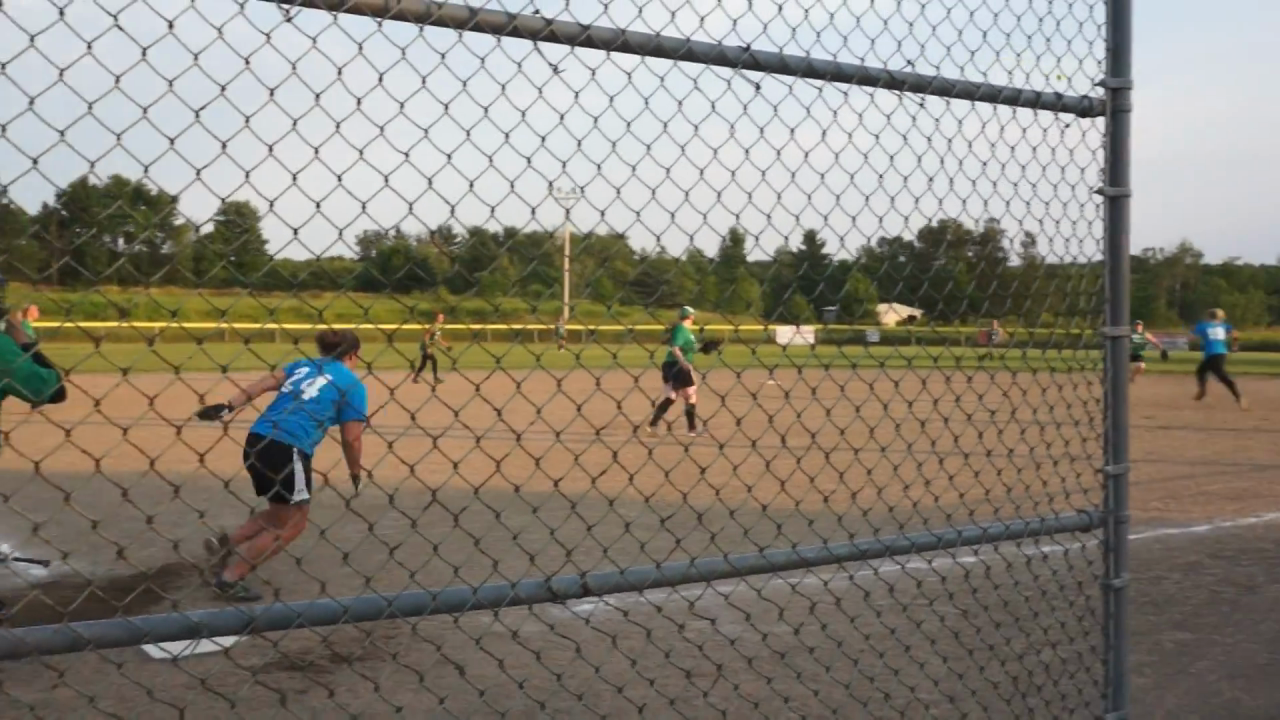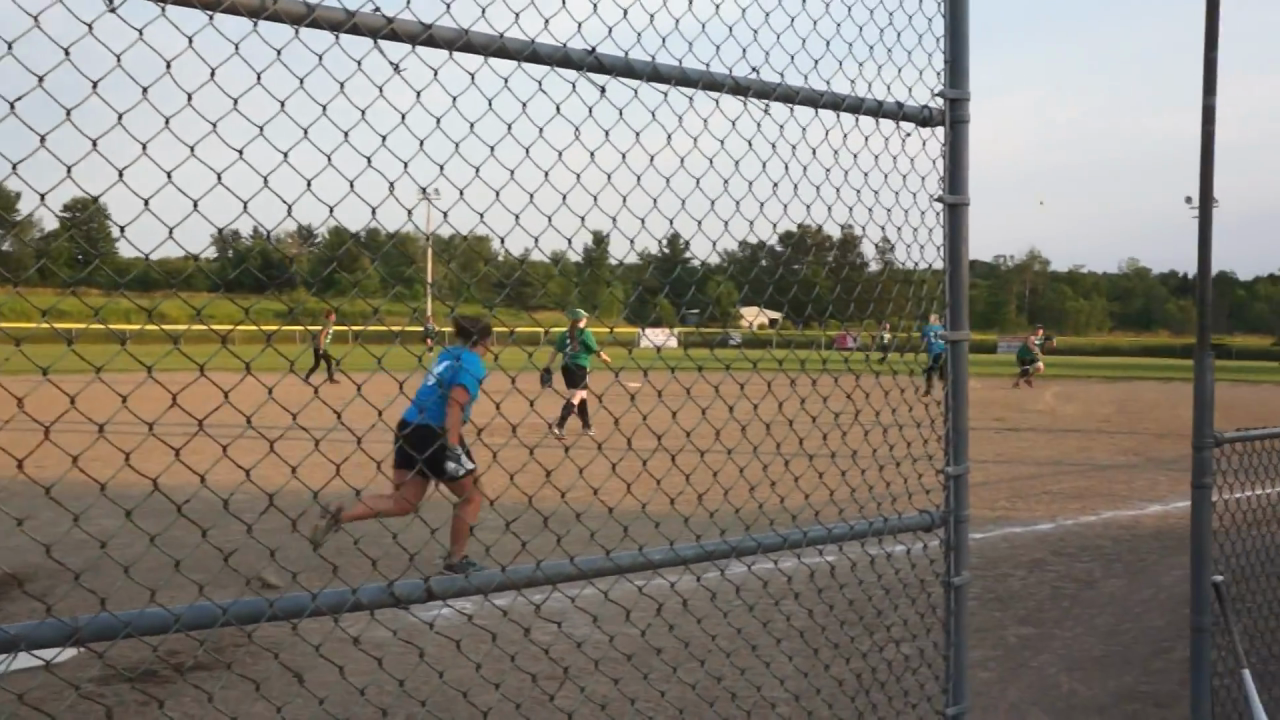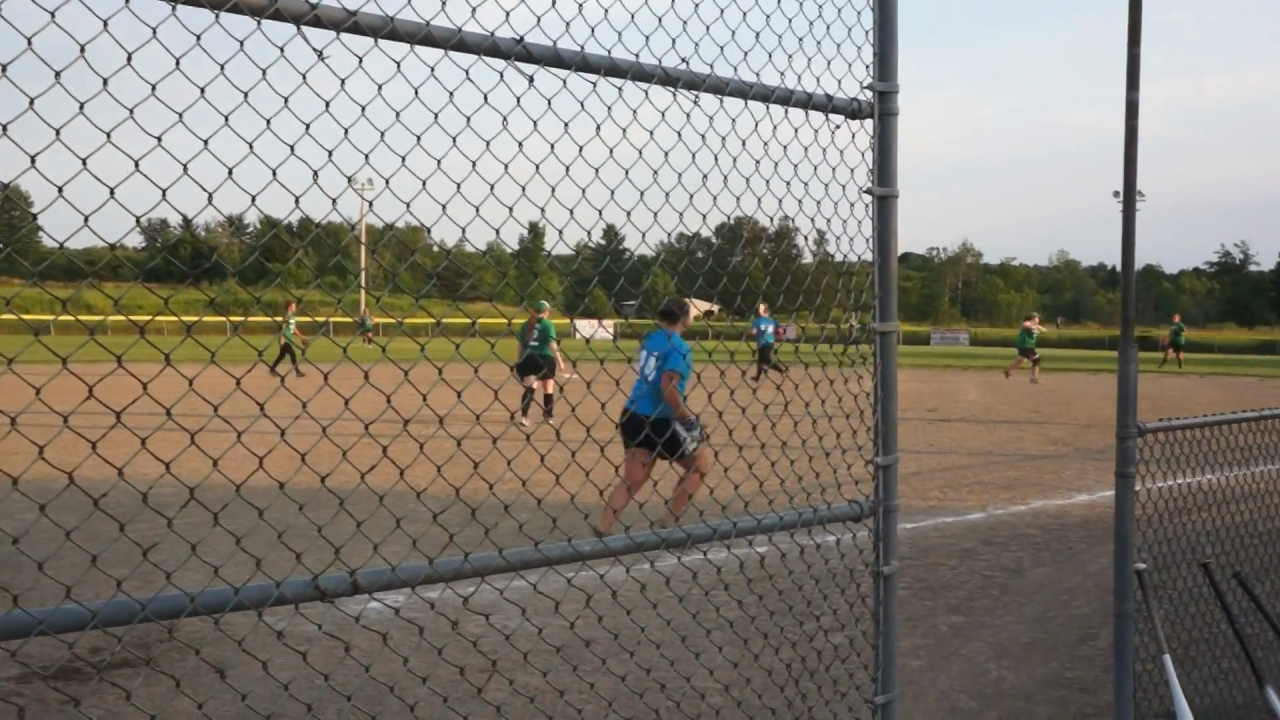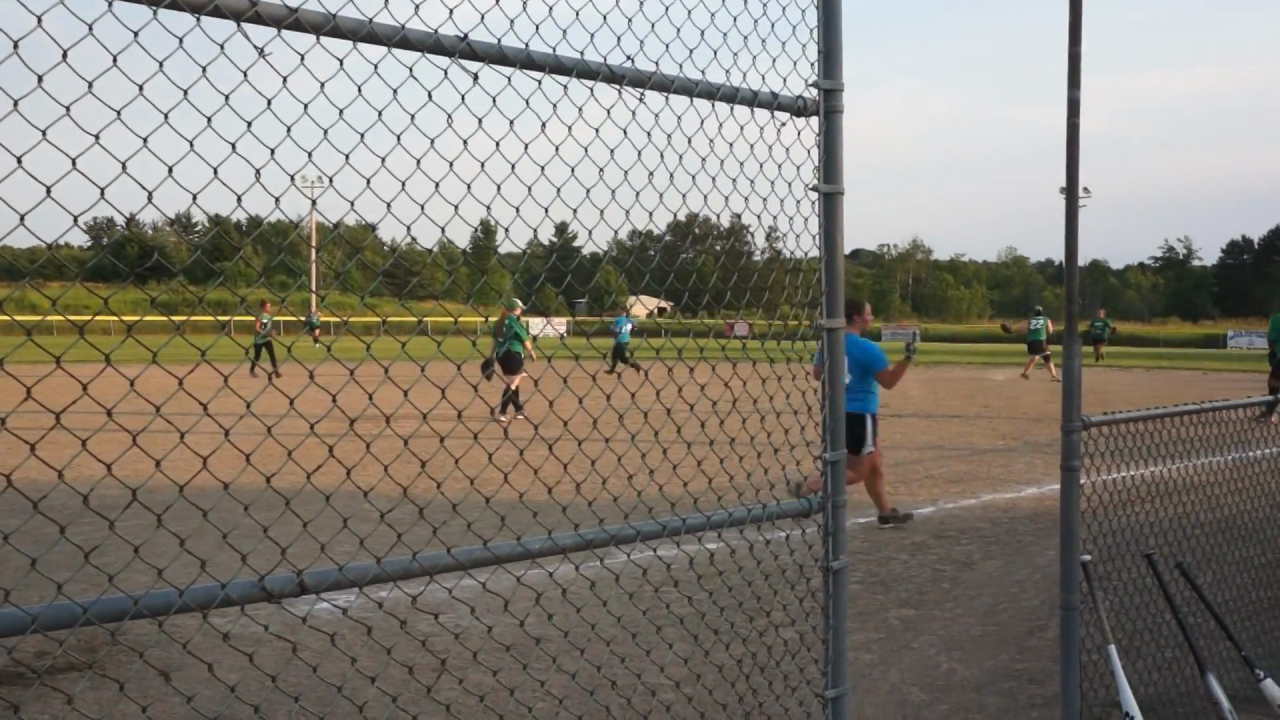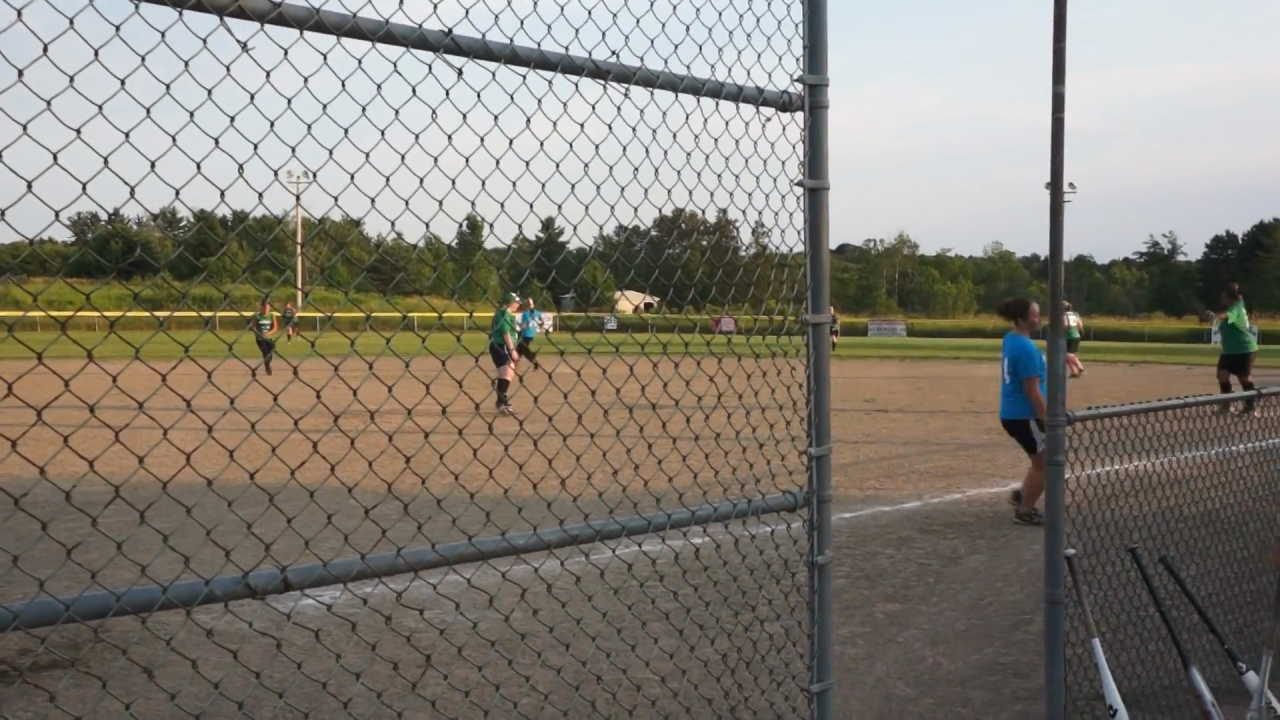
dt=0.5s
person 1, frame 1
left shoulder: (303, 365)
right shoulder: (352, 385)
left elbow: (265, 383)
right elbow: (352, 440)
left wrist: (227, 407)
right wrist: (354, 473)
left hip: (258, 442)
right hip: (288, 451)
left knee: (282, 514)
right knee: (291, 524)
left ankle: (226, 542)
right ankle: (230, 579)
person 1, frame 2
left shoulder: (452, 355)
right shoulder: (473, 367)
right elbow: (456, 404)
right wrist: (453, 447)
left hip: (412, 429)
right hip: (432, 435)
left knee: (401, 502)
right knee: (472, 496)
left ankle: (339, 514)
right ankle: (455, 560)
person 1, frame 3
left shoulder: (650, 339)
right shoulder: (678, 347)
right elbow: (667, 388)
right wrist: (689, 419)
left hip: (635, 415)
right hip: (661, 420)
left knee: (633, 481)
right knee: (700, 464)
left ankle: (602, 532)
right ankle: (670, 520)
person 1, frame 4
right shoulder: (866, 348)
left elbow: (816, 375)
right elbow: (889, 379)
right wrist: (908, 357)
left hip: (842, 413)
right hip: (858, 416)
left knee: (874, 464)
right knee: (858, 472)
left ankle: (886, 513)
right ankle: (806, 488)
person 1, frame 5
left shoulder: (1012, 339)
right shoulder: (1027, 349)
right elbow: (1032, 391)
right wrist: (1048, 421)
left hip: (1014, 412)
right hip: (1023, 416)
left knee: (1044, 458)
right knee: (1045, 463)
left ankle: (1022, 495)
right ankle: (1025, 511)
